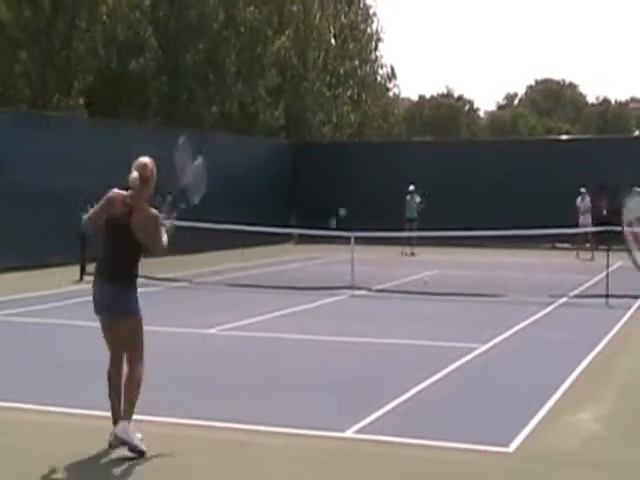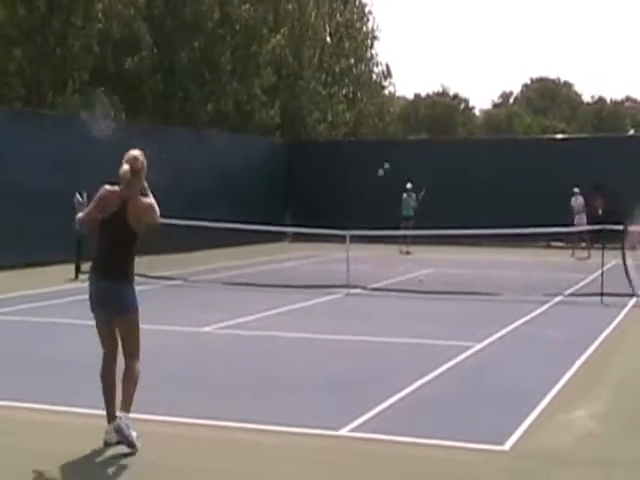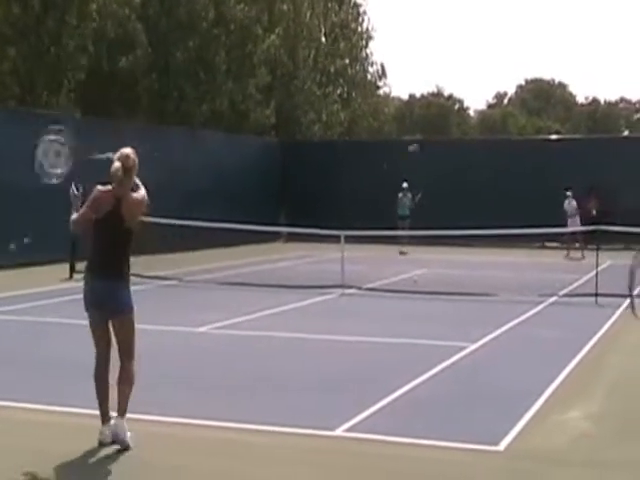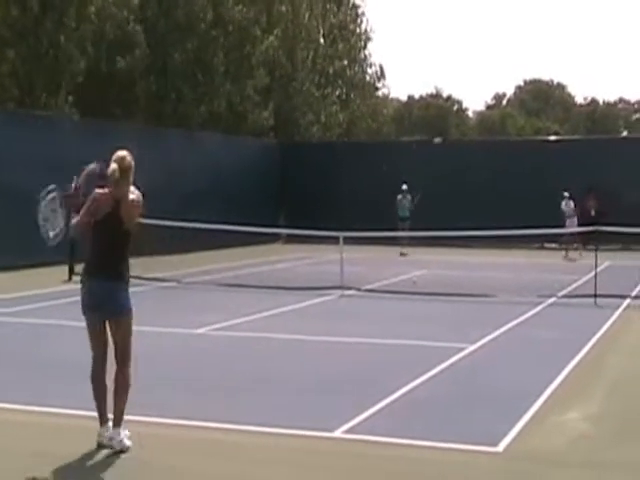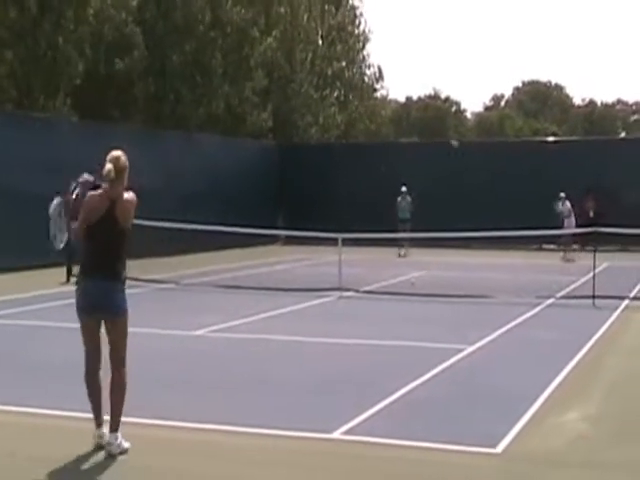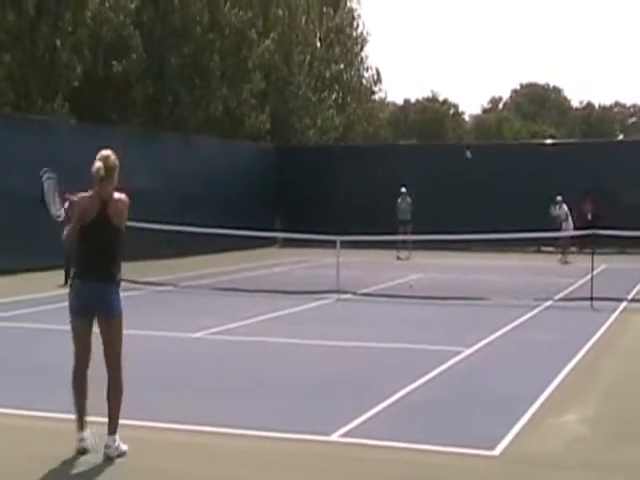
dt=0.1s
person 1, frame 1
left shoulder: (114, 197)
right shoulder: (150, 217)
left elbow: (88, 222)
right elbow: (157, 247)
right wrist: (164, 233)
left hip: (101, 286)
right hip: (123, 291)
left knee: (116, 357)
right knee: (135, 361)
left ankle: (117, 426)
right ankle: (125, 425)
person 1, frame 2
left shoulder: (106, 194)
right shoulder: (142, 206)
left elbow: (81, 222)
right wrist: (147, 190)
left hip: (97, 283)
right hip: (120, 287)
left knee: (109, 355)
right knee: (132, 358)
left ankle: (112, 424)
right ankle: (123, 417)
person 1, frame 3
left shoulder: (100, 193)
right shoulder: (138, 202)
left elbow: (76, 223)
right wrist: (131, 178)
left hip: (93, 283)
right hip: (117, 286)
left knee: (102, 355)
right knee: (126, 359)
left ankle: (106, 426)
right ankle: (119, 423)
person 1, frame 4
left shoulder: (98, 197)
right shoulder: (135, 203)
left elbow: (76, 227)
right wrist: (125, 184)
left hip: (91, 285)
right hip: (115, 288)
left knee: (99, 357)
right knee: (123, 362)
left ankle: (104, 428)
right ankle: (116, 431)
person 1, frame 5
left shoulder: (91, 200)
right shoulder: (130, 202)
left elbow: (76, 235)
left hip: (87, 286)
right hip: (112, 288)
left knee: (92, 360)
right knee: (118, 365)
left ankle: (98, 429)
right ankle: (114, 436)
person 1, frame 6
left shoulder: (82, 202)
right shoulder: (122, 202)
left elbow: (68, 239)
left hip: (81, 287)
right hip: (107, 289)
left knee: (81, 362)
right knee: (114, 367)
left ankle: (82, 433)
right ankle: (112, 440)
